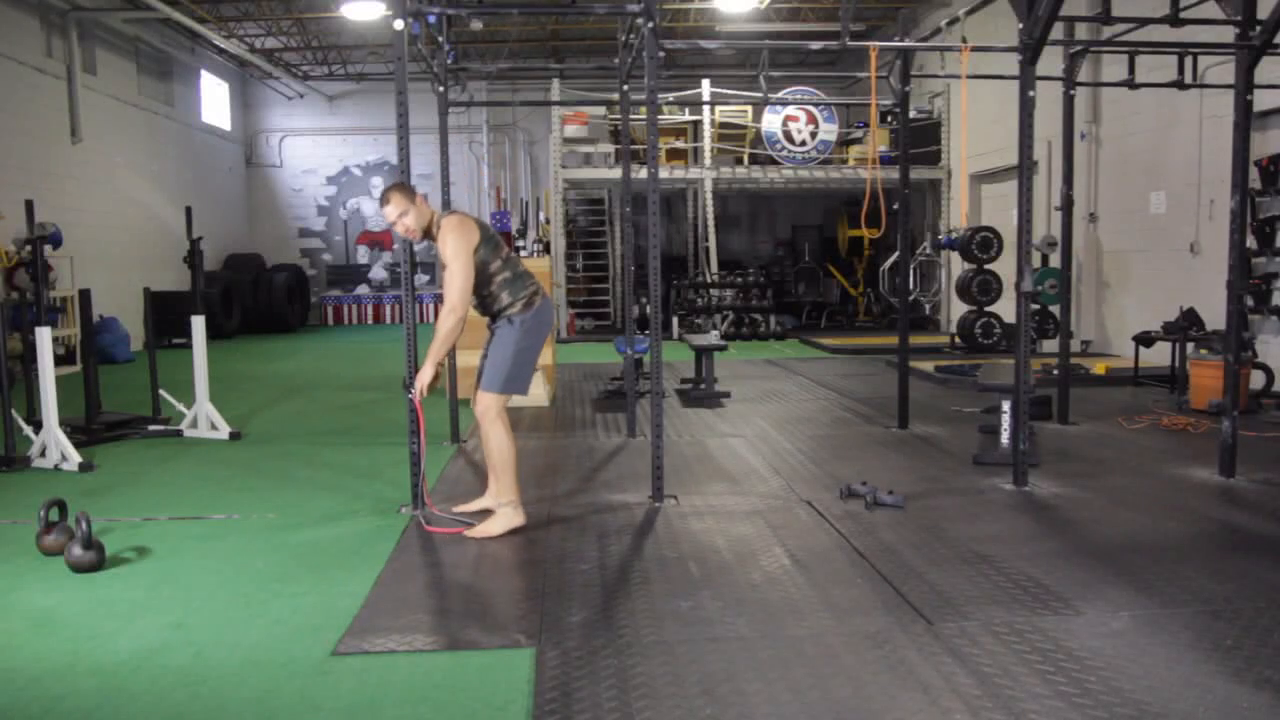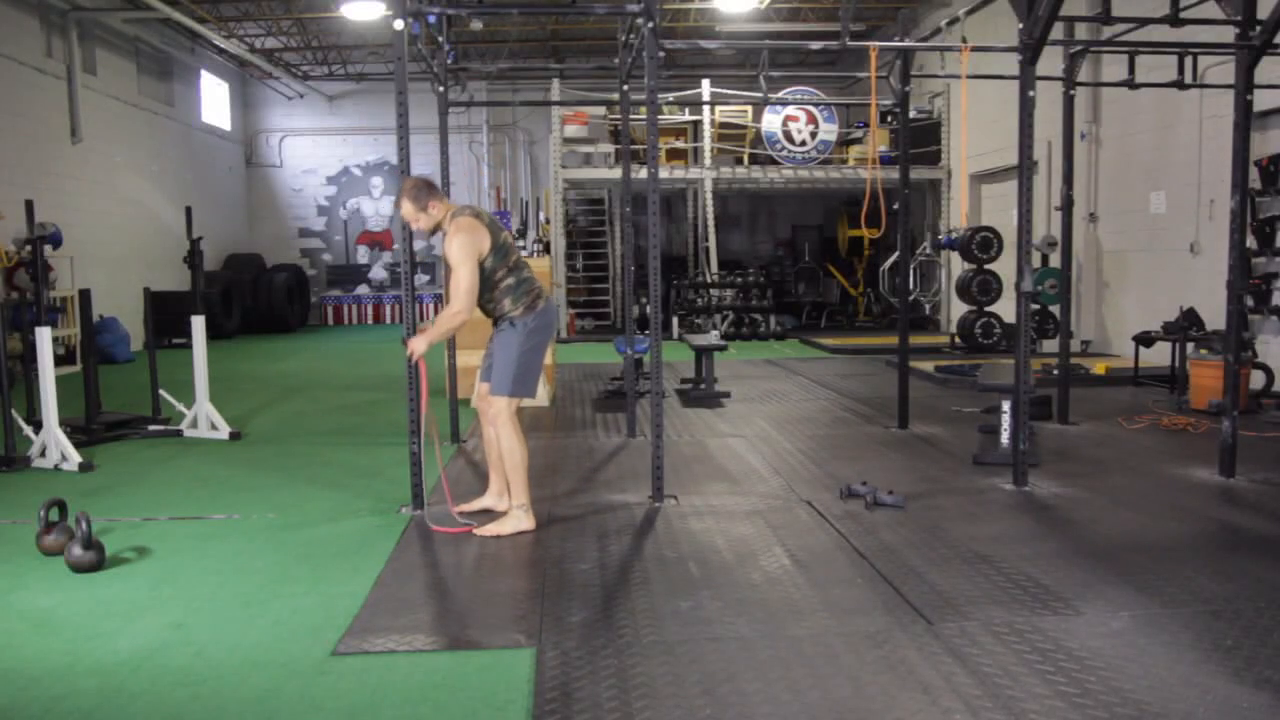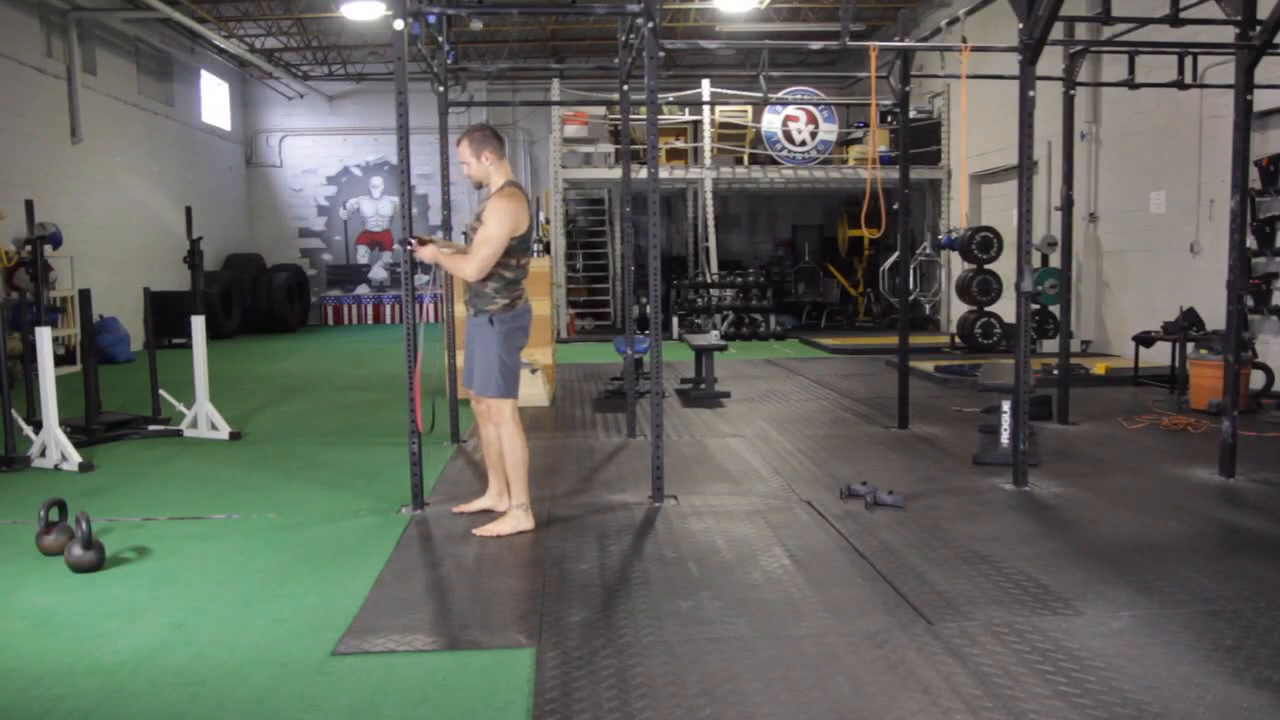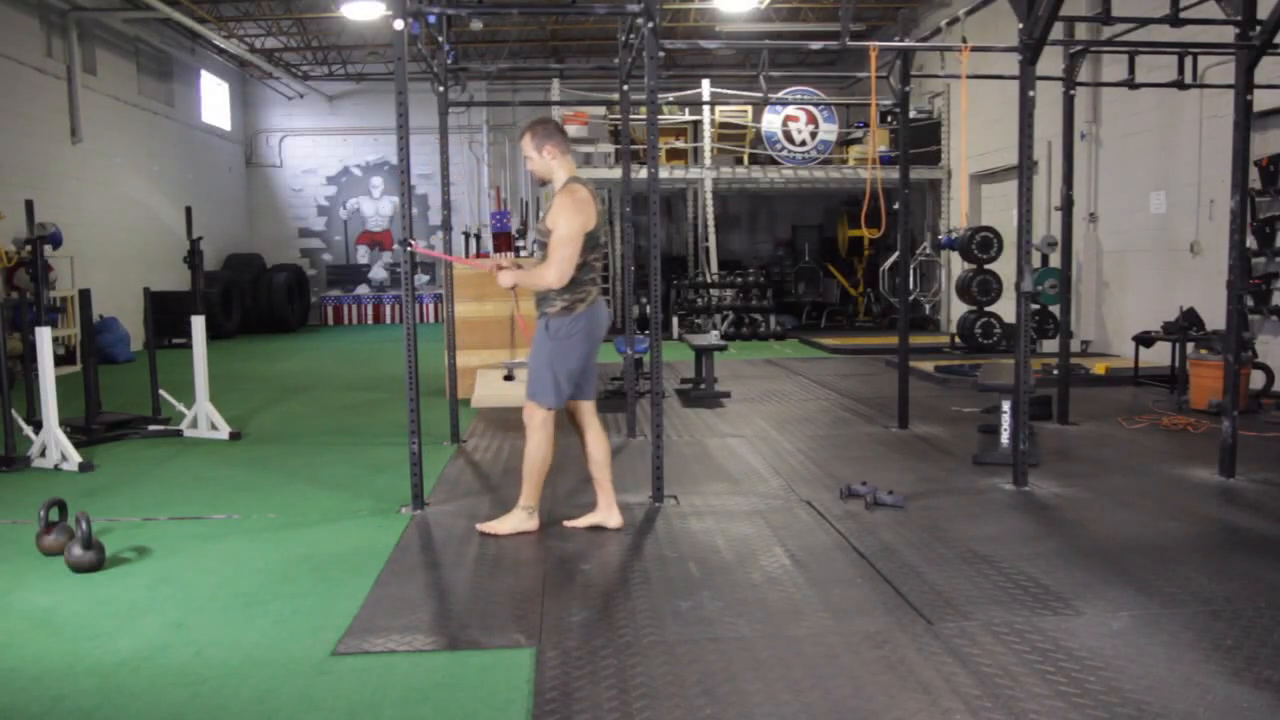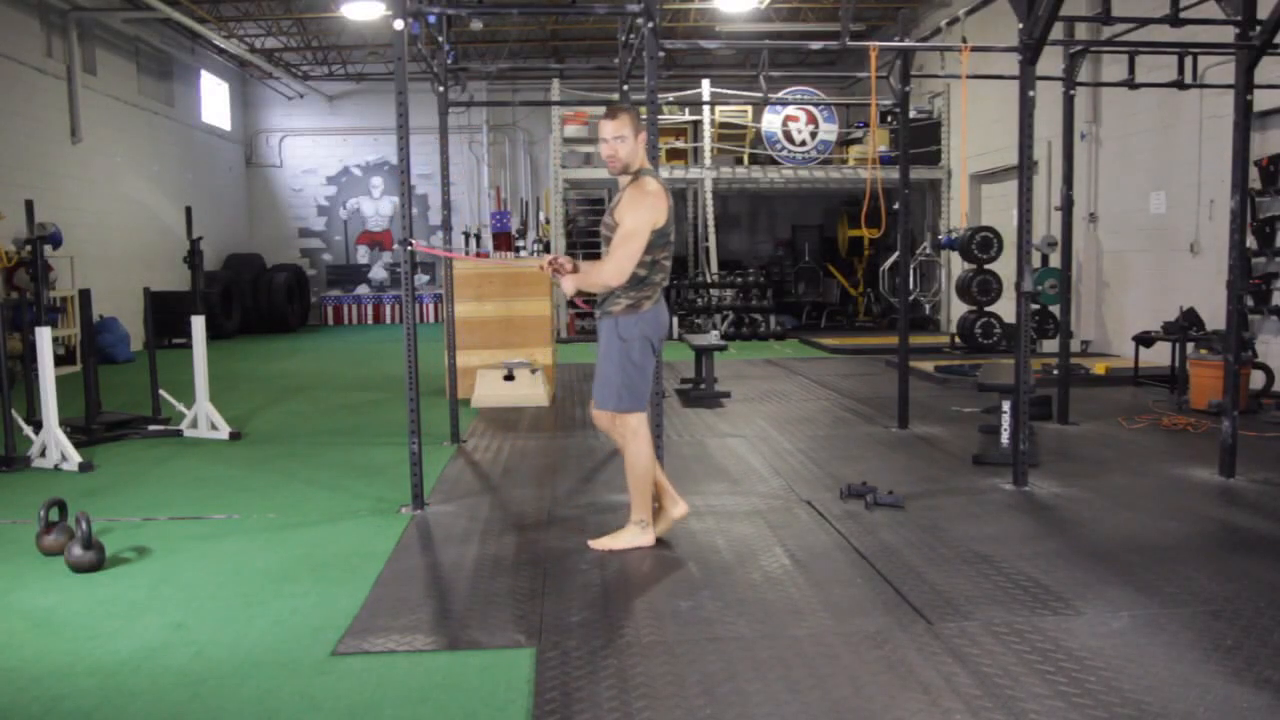
dt=1s
person 1, frame 1
left shoulder: (452, 229)
right shoulder: (445, 237)
left elbow: (455, 308)
right elbow: (457, 307)
left wrist: (430, 364)
right wrist: (439, 359)
left hip: (524, 314)
right hip: (511, 316)
left knee: (488, 408)
right knee: (485, 405)
left ankle: (510, 508)
right ankle: (497, 494)
person 1, frame 2
left shoulder: (460, 235)
right shoulder: (466, 220)
left elbow: (461, 310)
right elbow: (469, 294)
left wrist: (426, 339)
right wrist: (434, 330)
left hip: (526, 321)
right hip: (515, 319)
left knee: (501, 411)
right knee: (485, 403)
left ankle: (521, 512)
right ankle: (498, 493)
person 1, frame 3
left shoulder: (506, 202)
right shoulder: (501, 198)
left elbow: (473, 269)
left wrist: (437, 256)
right wrist: (440, 247)
left hip: (499, 318)
right hip: (486, 315)
left knee: (502, 412)
right knee: (483, 405)
left ankle: (521, 512)
right ankle: (497, 493)
person 1, frame 4
left shoulder: (570, 199)
right shoulder: (579, 192)
left elbow: (556, 276)
left wrist: (515, 278)
right wrist: (521, 268)
left hip: (568, 319)
right hip: (580, 314)
left knee: (537, 416)
right knee: (584, 413)
left ankle: (526, 512)
right ankle: (607, 508)
person 1, frame 5
left shoulder: (643, 193)
right shoulder: (633, 190)
left elbow: (616, 272)
left wrist: (575, 282)
right wrist: (577, 266)
left hip: (631, 319)
right hip: (624, 317)
left knee: (629, 422)
right knee: (607, 416)
left ankle: (640, 526)
right ankle: (668, 500)
